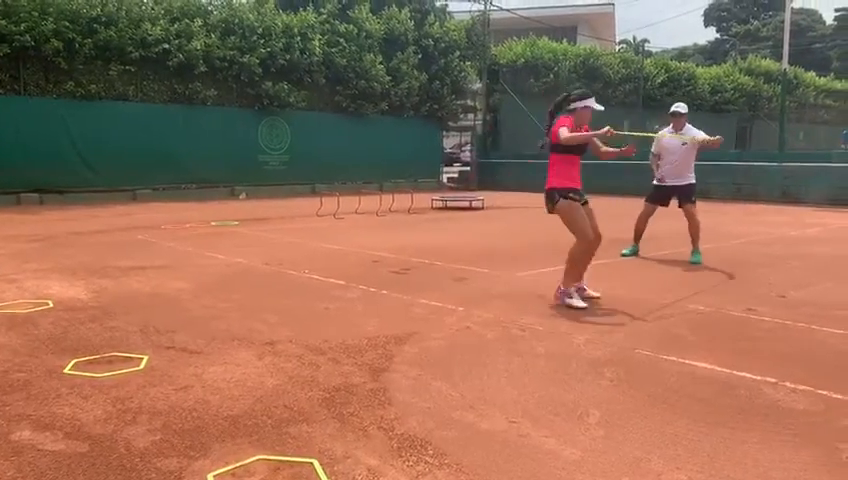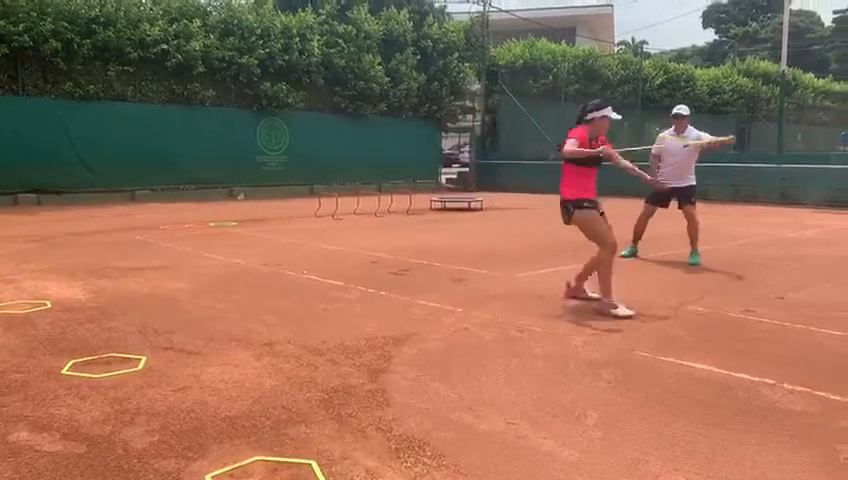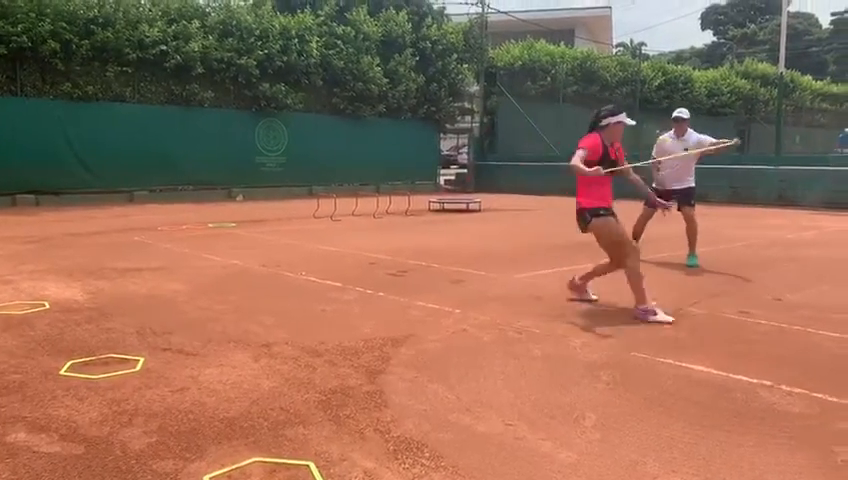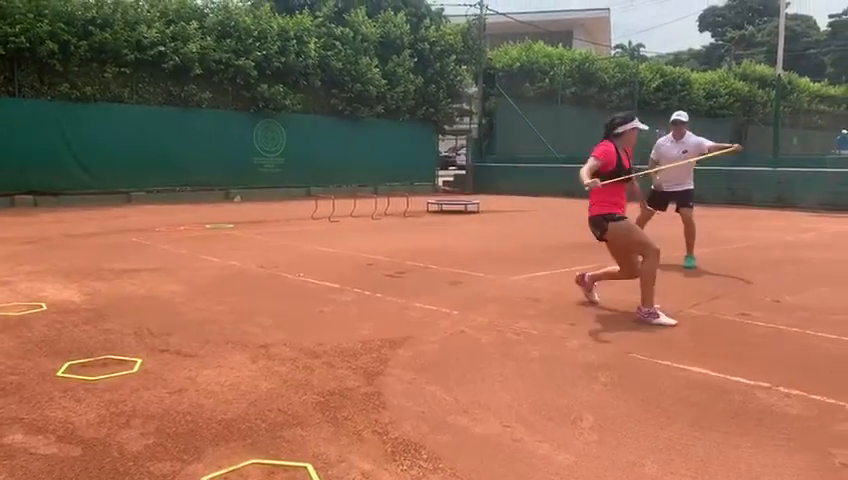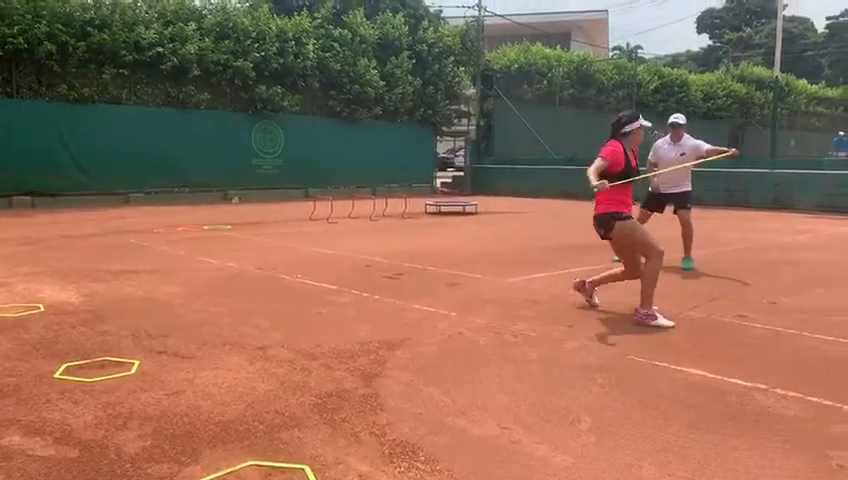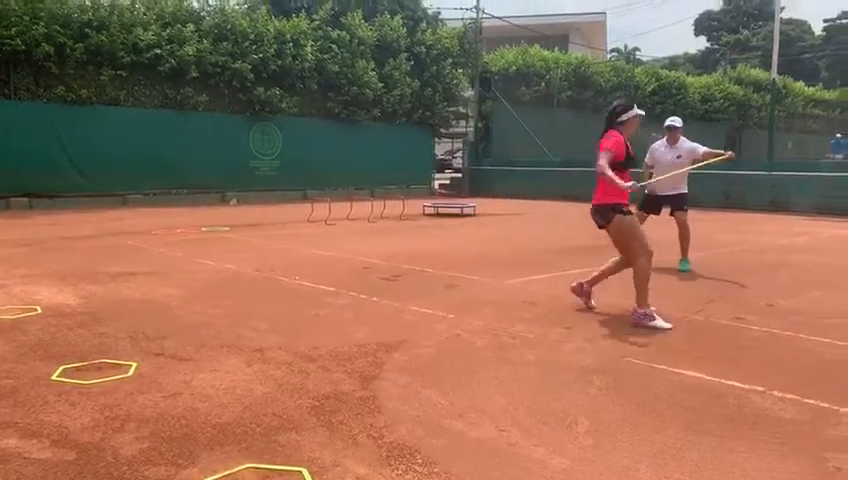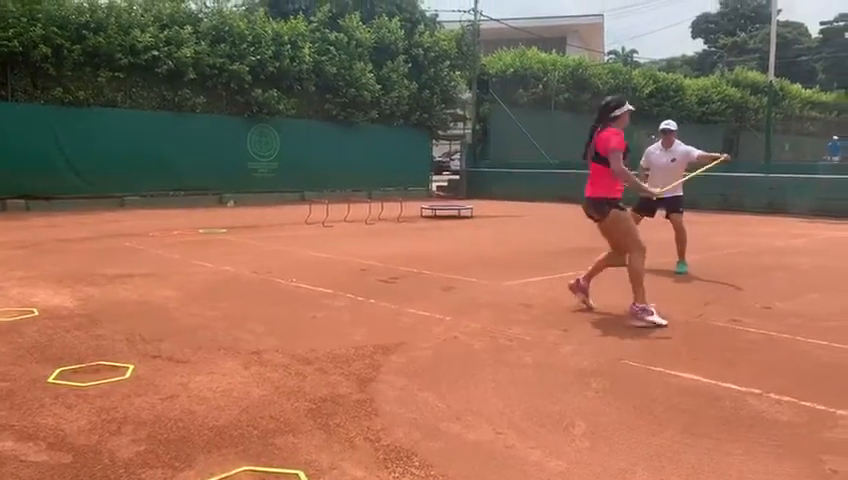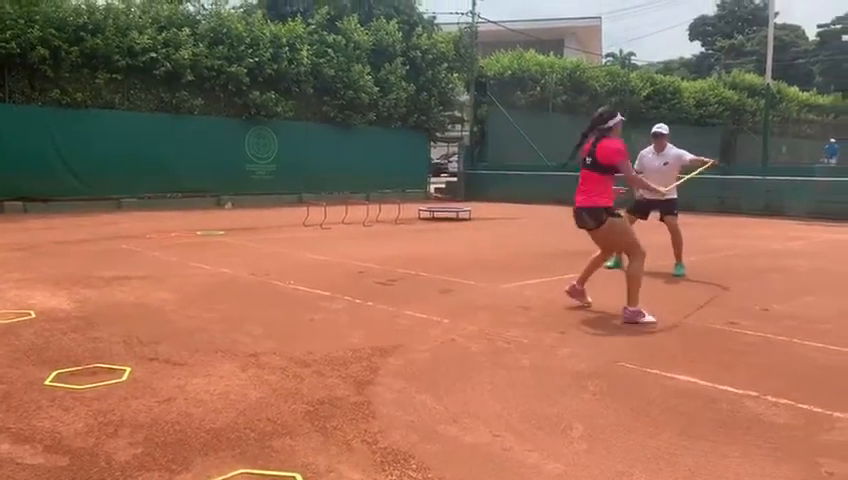
dt=0.1s
person 1, frame 1
left shoulder: (583, 130)
right shoulder: (563, 121)
left elbow: (602, 152)
right elbow: (564, 139)
left wrist: (622, 151)
right wrist: (597, 133)
left hip: (573, 191)
right hip: (559, 191)
left knee: (595, 238)
right knee: (586, 237)
left ankle: (576, 285)
right ankle: (566, 289)
person 1, frame 2
left shoulder: (601, 139)
right shoulder: (579, 132)
left elbow: (622, 164)
right elbow: (567, 150)
left wrist: (647, 178)
right wrist: (593, 152)
left hip: (588, 201)
right hip: (574, 202)
left knee: (609, 247)
right knee: (608, 245)
left ankle: (576, 286)
right ankle: (608, 301)
person 1, frame 3
left shoulder: (615, 147)
right shoulder: (592, 141)
left elbow: (631, 176)
right elbow: (574, 163)
left wrist: (653, 197)
right wrist: (588, 171)
left hip: (603, 209)
right hip: (591, 210)
left knee: (619, 260)
right knee: (630, 251)
left ankle: (579, 284)
right ankle: (643, 307)
person 1, frame 4
left shoulder: (627, 152)
right shoulder: (606, 149)
left elbow: (631, 183)
right elbow: (585, 170)
left wrist: (643, 203)
right wrist: (588, 183)
left hip: (614, 217)
right hip: (606, 217)
left knee: (630, 270)
right knee: (652, 252)
left ankle: (588, 279)
right ankle: (647, 309)
person 1, frame 5
left shoulder: (631, 151)
right shoulder: (614, 148)
right elbow: (593, 170)
left wrist: (630, 202)
right wrist: (596, 183)
left hip: (619, 216)
right hip: (610, 216)
left knee: (633, 270)
right knee: (655, 253)
left ankle: (588, 285)
right ankle: (645, 311)
person 1, frame 6
left shoulder: (618, 138)
right shoulder: (615, 138)
right elbow: (601, 166)
right wrist: (620, 184)
left hip: (607, 206)
right hip: (611, 207)
left knee: (629, 259)
right knee: (644, 252)
left ankle: (585, 286)
right ankle: (642, 311)
person 1, frame 7
left shoulder: (602, 132)
right shoulder: (614, 134)
right elbow: (617, 168)
right wrist: (644, 188)
left hip: (597, 200)
right hip: (604, 201)
left knee: (619, 251)
right knee: (637, 249)
left ankle: (583, 282)
right ankle: (640, 307)
person 1, frame 8
left shoulder: (590, 142)
right shoulder: (615, 146)
right elbow: (631, 177)
right wrist: (655, 189)
left hip: (581, 210)
right hip: (598, 210)
left knee: (608, 251)
right knee: (636, 254)
left ankle: (578, 287)
right ankle: (632, 309)
person 2, frame 1
left shoulder: (693, 133)
right shoulder: (662, 135)
left elbow: (707, 140)
right elbow: (654, 156)
left wrist: (715, 141)
right wrist: (656, 171)
left hip: (685, 181)
right hip: (663, 181)
left knee: (691, 214)
right knee: (646, 212)
left ankle: (696, 250)
right ankle: (635, 246)
person 2, frame 2
left shoulder: (696, 136)
right shoulder: (663, 137)
left elbow: (713, 141)
right elbow: (654, 158)
left wrist: (725, 140)
right wrist: (655, 174)
left hip: (685, 183)
right hip: (662, 182)
left knee: (690, 215)
right knee: (645, 213)
left ankle: (694, 252)
right ankle: (633, 247)
person 2, frame 3
left shoulder: (697, 139)
right shoulder: (663, 139)
left elbow: (715, 143)
right elbow: (654, 160)
left wrist: (731, 142)
right wrist: (656, 176)
left hip: (685, 185)
right hip: (662, 184)
left knee: (690, 217)
right knee: (645, 215)
left ankle: (692, 254)
person 2, frame 4
left shoulder: (695, 142)
right shoulder: (661, 143)
left elbow: (713, 147)
right elbow: (653, 163)
left wrist: (732, 147)
right wrist: (654, 179)
left hip: (684, 187)
right hip: (661, 187)
left knee: (687, 218)
right knee: (643, 217)
left ankle: (690, 256)
person 2, frame 5
left shoulder: (692, 144)
right shoulder: (659, 144)
left elbow: (710, 150)
right elbow: (650, 165)
left wrist: (728, 151)
right wrist: (652, 181)
left hip: (681, 189)
right hip: (658, 188)
left knee: (685, 220)
right knee: (641, 218)
left ankle: (687, 258)
person 2, frame 6
left shoulder: (689, 147)
right shoulder: (655, 147)
left elbow: (707, 153)
right elbow: (647, 167)
left wrist: (725, 153)
right wrist: (648, 183)
left hip: (678, 191)
right hip: (655, 191)
left knee: (682, 221)
right knee: (636, 220)
left ankle: (684, 259)
person 2, frame 7
left shoulder: (684, 150)
right shoulder: (651, 150)
left elbow: (702, 156)
right elbow: (642, 169)
left wrist: (720, 156)
left hip: (673, 194)
left knee: (678, 224)
right knee: (631, 221)
left ankle: (681, 261)
person 2, frame 8
left shoulder: (676, 154)
right shoulder: (644, 154)
left elbow: (694, 160)
right elbow: (636, 174)
left wrist: (706, 161)
right wrist: (637, 190)
left hip: (667, 197)
right hip: (645, 196)
left knee: (673, 226)
left ankle: (679, 263)
right ankle: (618, 258)
